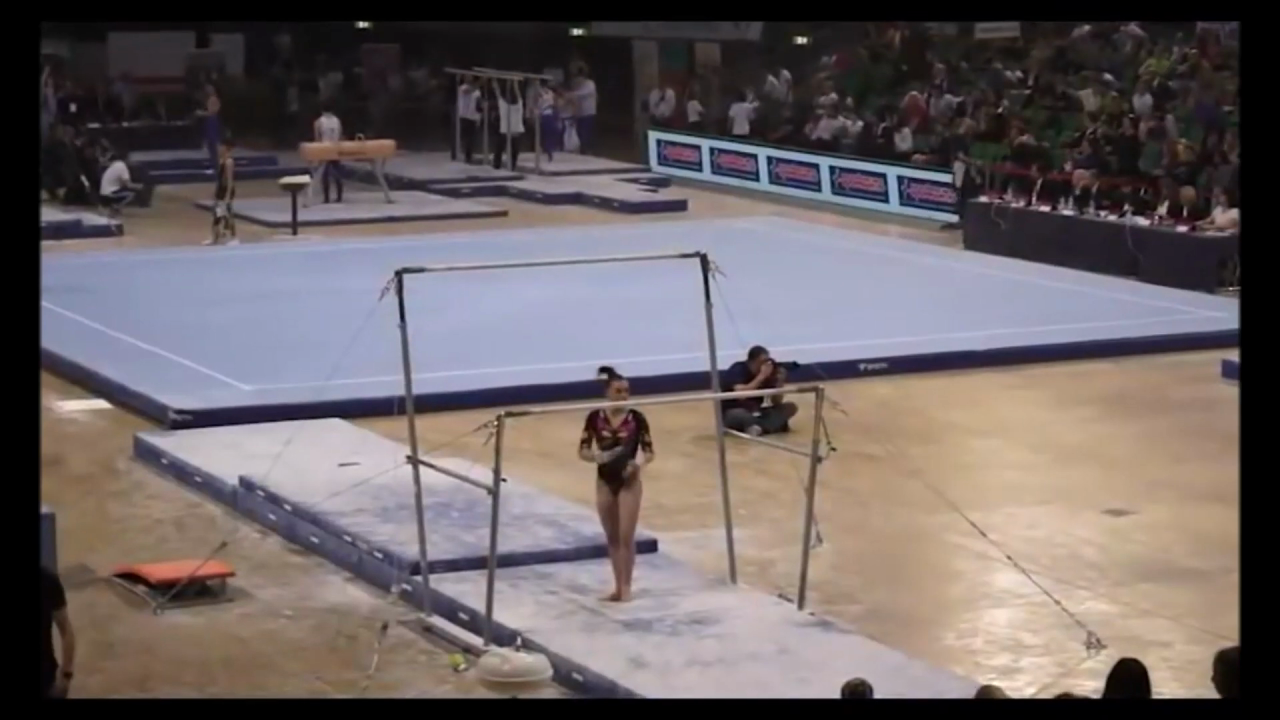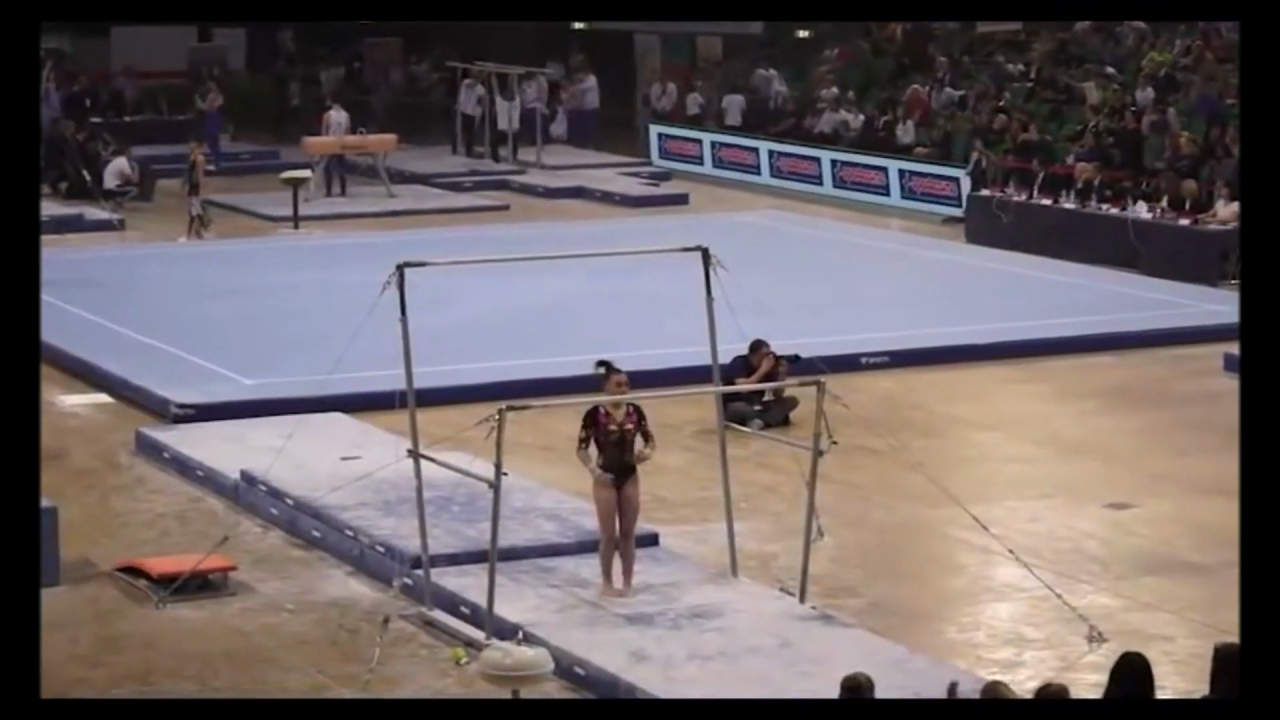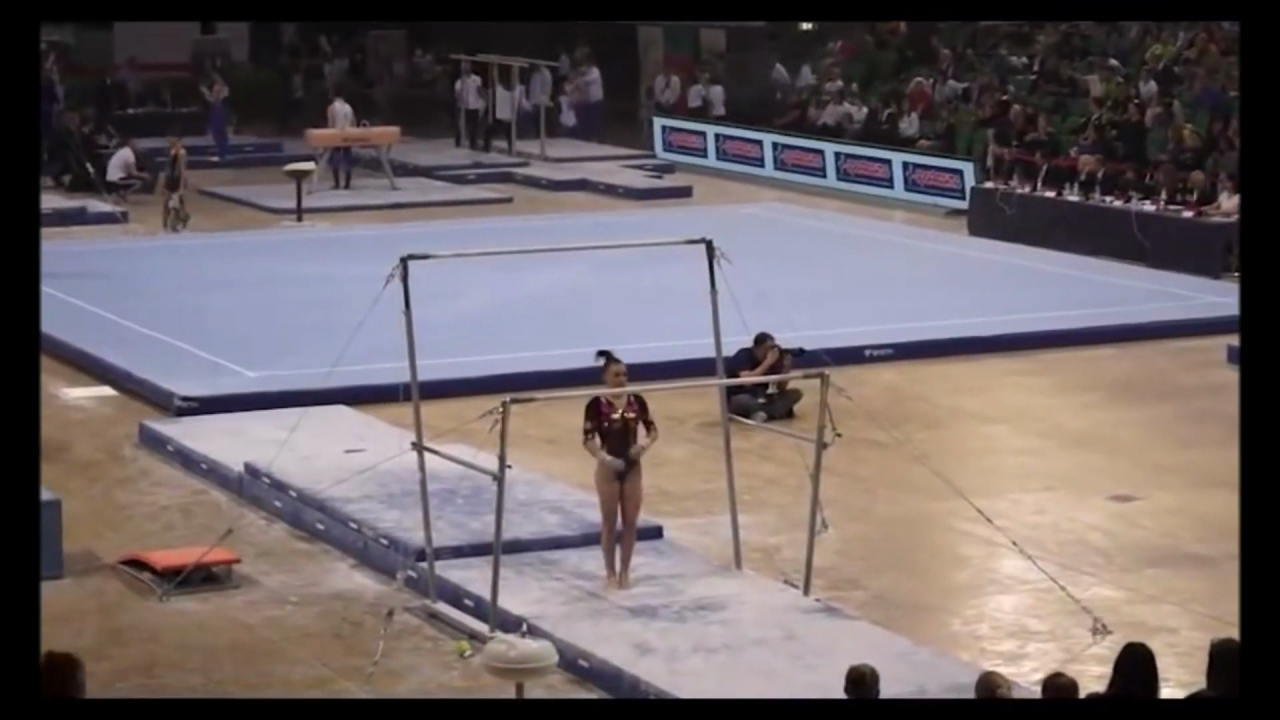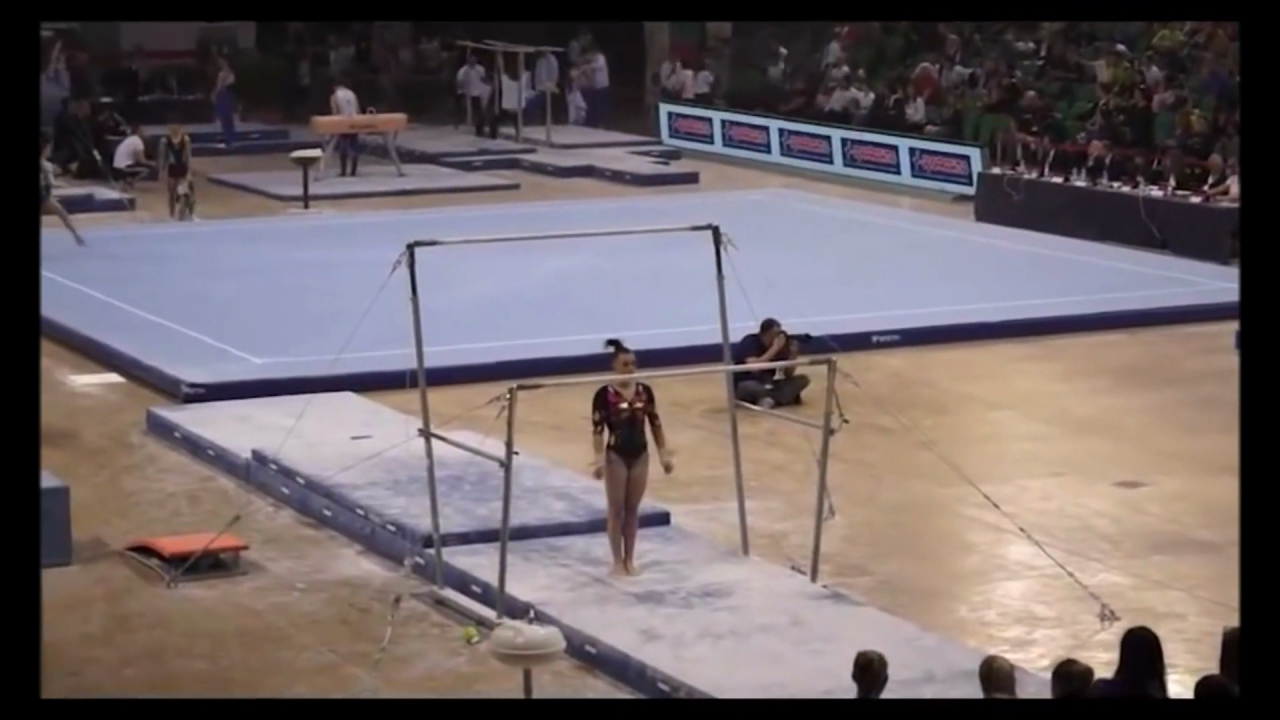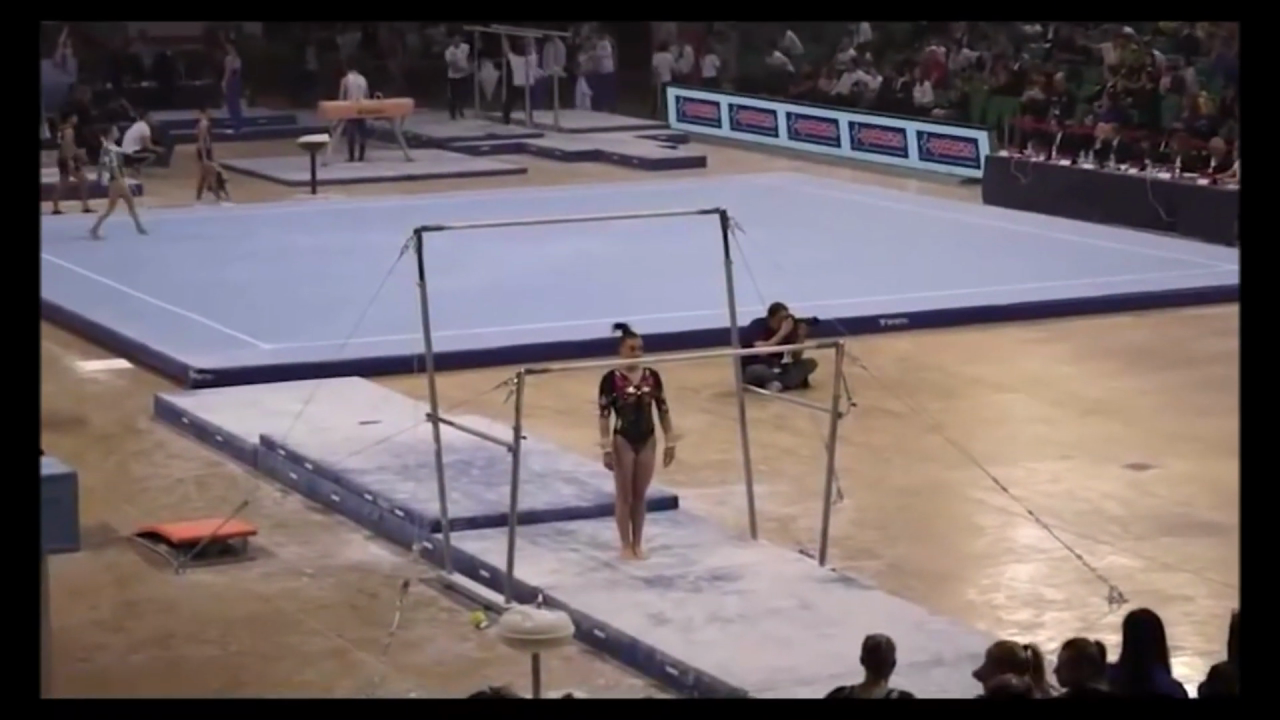
dt=0.7s
person 1, frame 1
left shoulder: (637, 418)
right shoulder: (595, 418)
left elbow: (649, 451)
right elbow: (583, 451)
left wrist: (639, 463)
right wrist: (601, 456)
left hip: (629, 482)
right hip: (604, 482)
left knee: (626, 537)
right knee: (612, 538)
left ankle: (626, 588)
right ankle: (618, 587)
person 1, frame 2
left shoulder: (636, 411)
right shoulder: (594, 414)
left elbow: (650, 440)
right elbow: (582, 449)
left wrist: (646, 453)
right wrist: (593, 470)
left hip: (630, 477)
right hip: (605, 479)
left knee: (627, 534)
right knee: (608, 535)
left ankle: (626, 581)
right ankle: (607, 582)
person 1, frame 3
left shoulder: (637, 401)
right shoulder: (596, 404)
left elbow: (653, 430)
right elbow: (588, 441)
left wrist: (644, 444)
right wrist: (606, 459)
left hip: (633, 468)
right hip: (608, 469)
left knee: (631, 522)
right knee: (610, 524)
left ankle: (624, 571)
right ankle: (611, 574)
person 1, frame 4
left shoulder: (645, 391)
right shoulder: (604, 395)
left elbow: (656, 424)
right elbow: (598, 430)
left wrist: (664, 455)
right wrist: (599, 461)
left hip: (640, 455)
right hip: (616, 456)
left knee: (632, 510)
right knee: (616, 511)
left ankle: (629, 559)
right ankle: (617, 561)
person 1, frame 5
left shoulder: (652, 376)
right shoulder: (611, 379)
left elbow: (663, 410)
right elbow: (604, 415)
left wrist: (670, 441)
right wrist: (606, 448)
left hip: (647, 440)
right hip: (623, 441)
left knee: (640, 495)
right knee: (624, 495)
left ankle: (638, 543)
right ankle: (626, 545)
